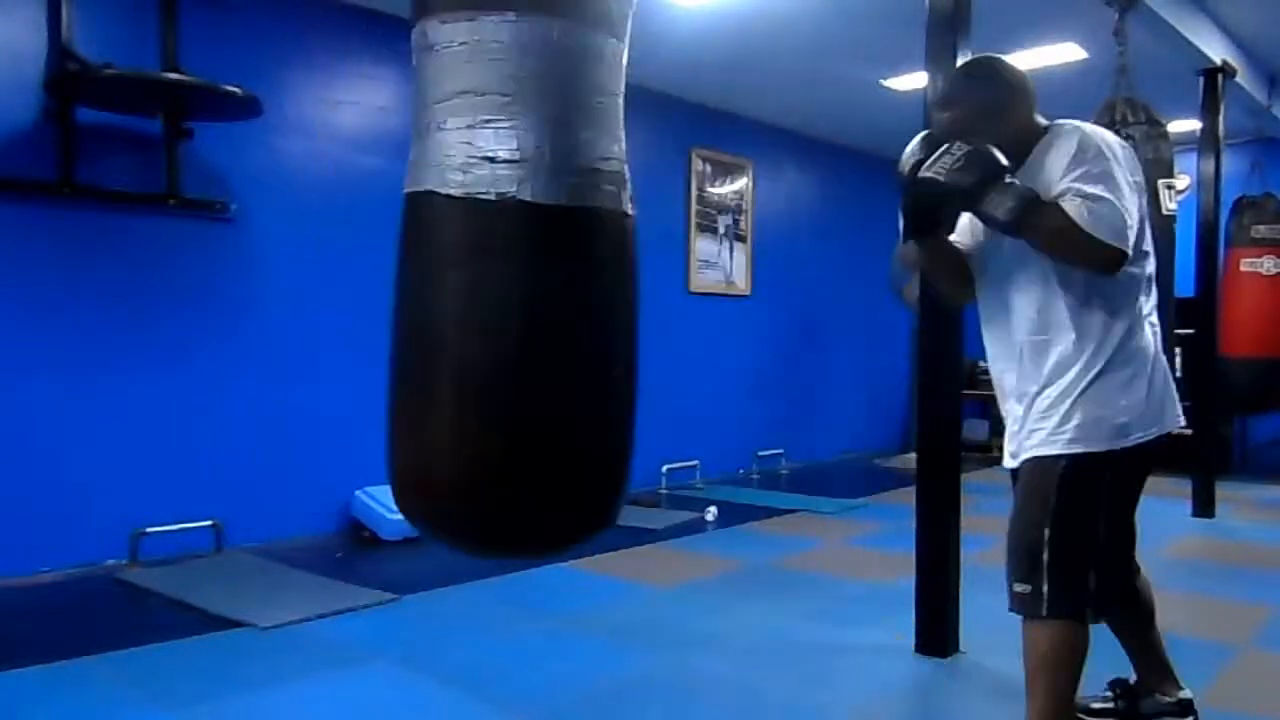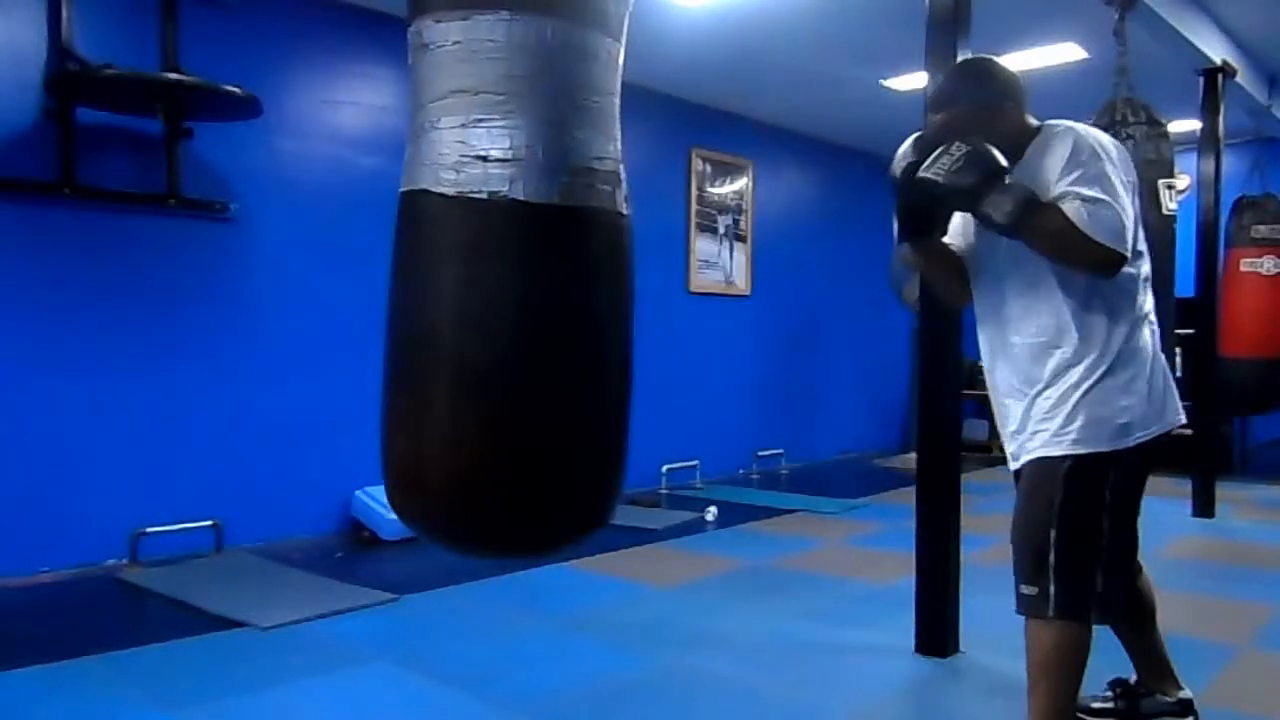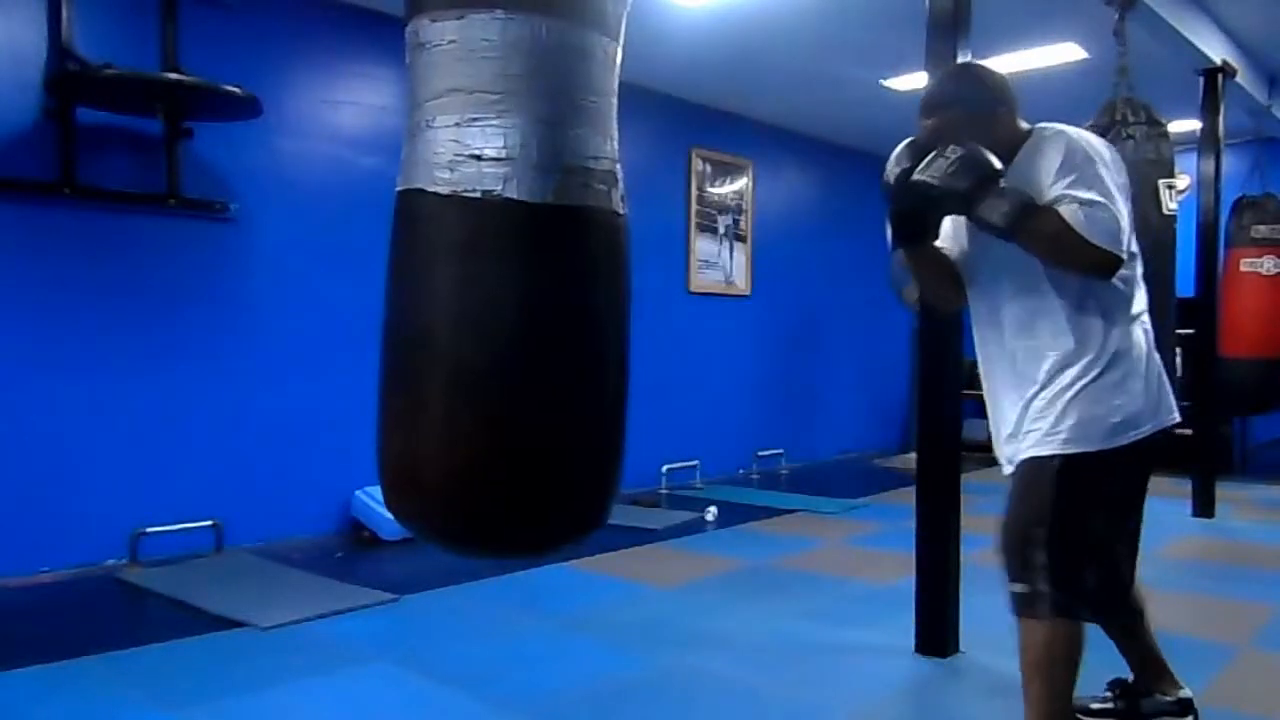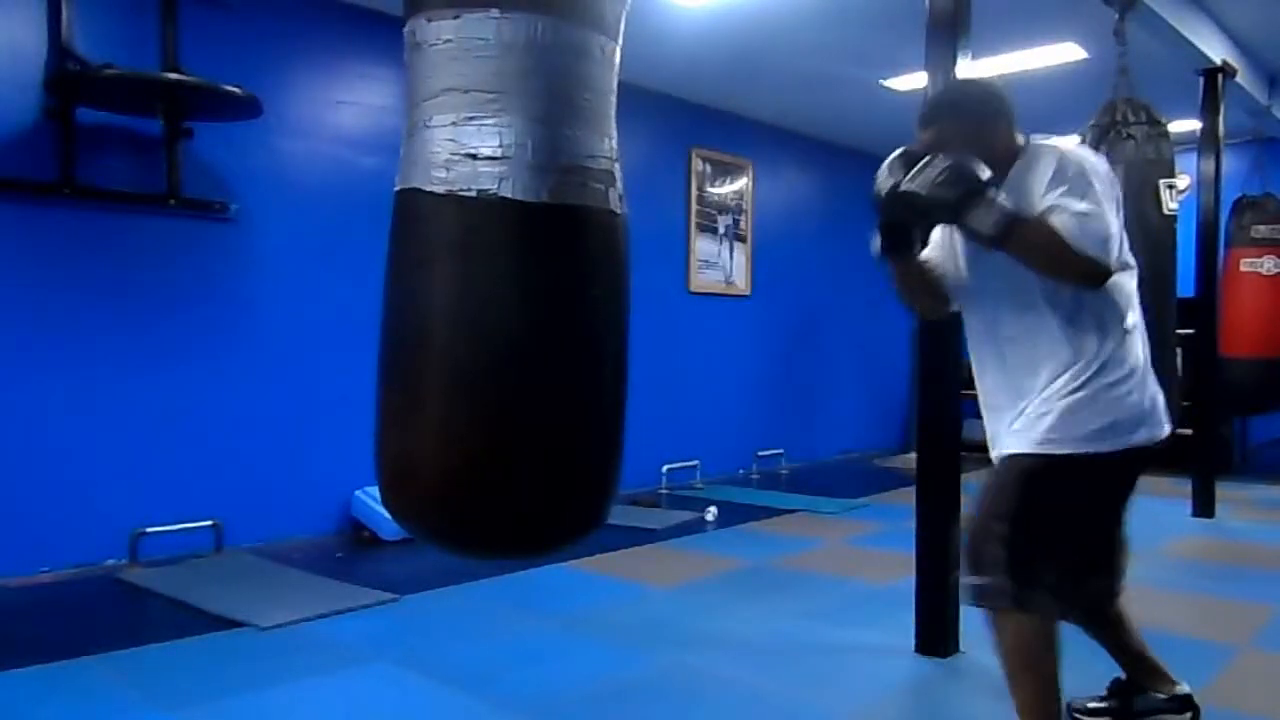
dt=0.2s
person 1, frame 1
left shoulder: (1086, 148)
right shoulder: (990, 169)
left elbow: (1105, 248)
right elbow: (962, 286)
left wrist: (996, 197)
right wrist: (926, 225)
left hip: (1089, 406)
right hip: (1054, 409)
left knee: (1049, 574)
right knee: (1098, 560)
person 1, frame 2
left shoulder: (1079, 149)
right shoulder: (982, 174)
left elbow: (1105, 251)
right elbow: (958, 289)
left wrist: (996, 199)
right wrist: (920, 226)
left hip: (1093, 406)
right hip: (1050, 410)
left knee: (1054, 571)
right knee: (1102, 561)
person 1, frame 3
left shoulder: (1071, 151)
right shoulder: (971, 182)
left elbow: (1100, 253)
right elbow: (948, 293)
left wrist: (993, 202)
right wrist: (912, 230)
left hip: (1093, 405)
right hip: (1047, 411)
left knee: (1043, 569)
right knee: (1089, 566)
person 1, frame 4
left shoulder: (1065, 167)
right shoulder: (965, 201)
left elbow: (1091, 263)
right elbow: (931, 300)
left wrist: (982, 213)
right wrist: (898, 239)
left hip: (1092, 413)
right hip: (1043, 422)
left knee: (1002, 560)
right knee: (1063, 573)
